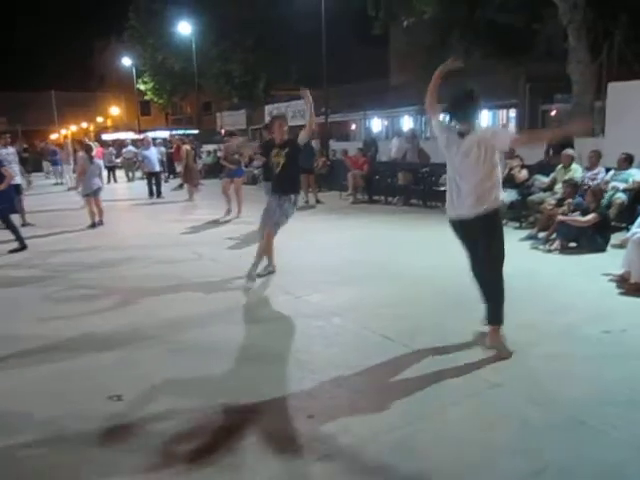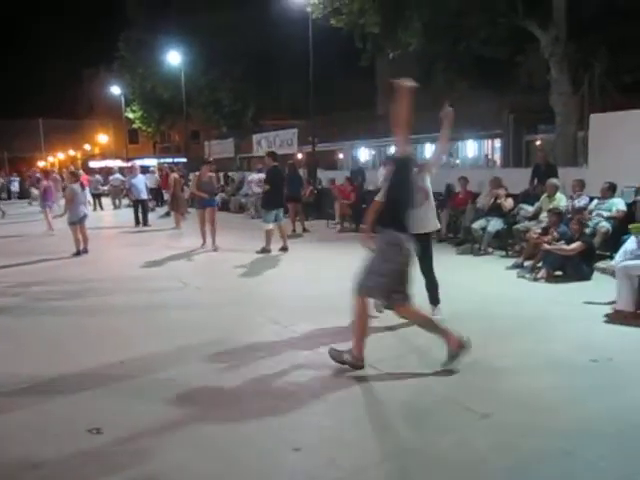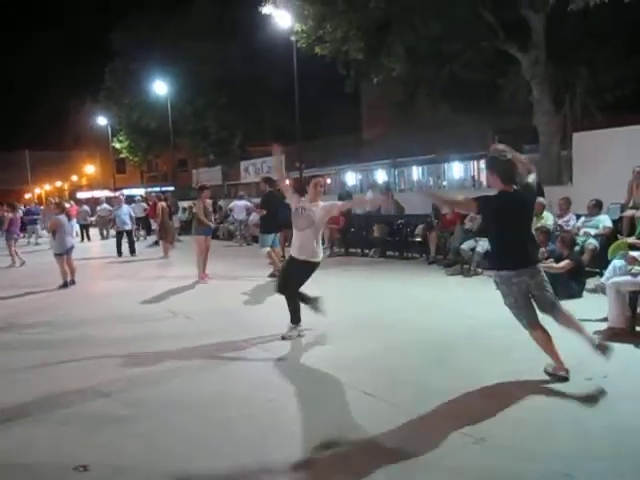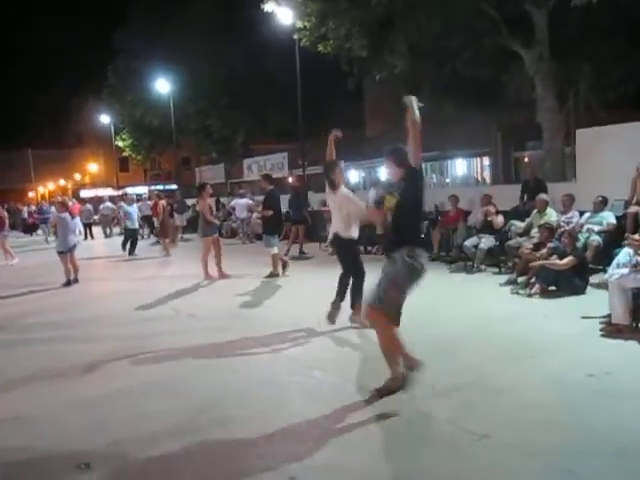
dt=1s
person 1, frame 1
left shoulder: (293, 144)
right shoulder: (269, 147)
left elbow: (309, 129)
left wrist: (309, 104)
left hip: (288, 198)
right hip: (274, 197)
left knee: (269, 233)
right knee: (263, 233)
left ankle: (254, 267)
right ankle: (271, 265)
person 1, frame 2
left shoulder: (403, 168)
right shoulder: (399, 186)
left elbow: (401, 128)
left wrist: (404, 92)
left hip: (390, 240)
right hip: (395, 244)
left knee: (361, 296)
right knee: (400, 305)
left ankle: (355, 353)
right ankle: (452, 340)
person 1, frame 3
left shoulder: (492, 204)
right shoulder: (526, 194)
left elbow: (458, 204)
right elbow: (528, 169)
left wrist: (429, 193)
right wrist: (507, 152)
left hip: (506, 275)
right hip: (530, 268)
left knee: (532, 324)
right knee: (554, 308)
left ankle: (559, 365)
right ankle: (591, 339)
person 1, frame 4
left shoulder: (413, 178)
right shoulder: (402, 189)
left elbow: (414, 132)
left wrist: (411, 104)
left hip: (407, 257)
right hip: (398, 257)
left knee: (373, 312)
right knee: (385, 322)
left ankle: (407, 360)
right ankle: (397, 375)
person 2, frame 1
left shoulder: (445, 134)
right shoulder: (487, 137)
left elbow: (430, 105)
right elbow: (528, 138)
left wrist: (441, 70)
right wrist: (569, 129)
left hip: (458, 215)
right hip: (485, 211)
left knee: (479, 263)
right knee: (493, 268)
left ankle: (493, 322)
right ankle: (494, 332)
person 2, frame 2
left shoulder: (424, 170)
right shoulder: (393, 185)
left elbow: (440, 150)
right elbow: (379, 204)
left wrist: (446, 122)
left hip: (424, 229)
right hip: (401, 231)
left knee: (427, 271)
right knee: (397, 268)
left ankle: (435, 306)
right ankle: (380, 297)
person 2, frame 3
left shoulder: (326, 207)
right shoulder: (297, 201)
left elbow: (347, 204)
right elbow: (283, 184)
left wrist: (369, 200)
left hip: (311, 258)
right hip: (295, 254)
left knee: (291, 291)
right knee: (281, 287)
left ankle: (295, 326)
right ankle: (311, 300)
person 2, frame 4
left shoulder: (330, 189)
right shoulder: (346, 195)
left elbow: (330, 161)
right elbow: (365, 211)
left wrist: (331, 141)
left hip: (335, 237)
right hip: (346, 239)
left knee: (347, 272)
right knee: (358, 274)
left ankle: (337, 303)
right ankle: (355, 314)
